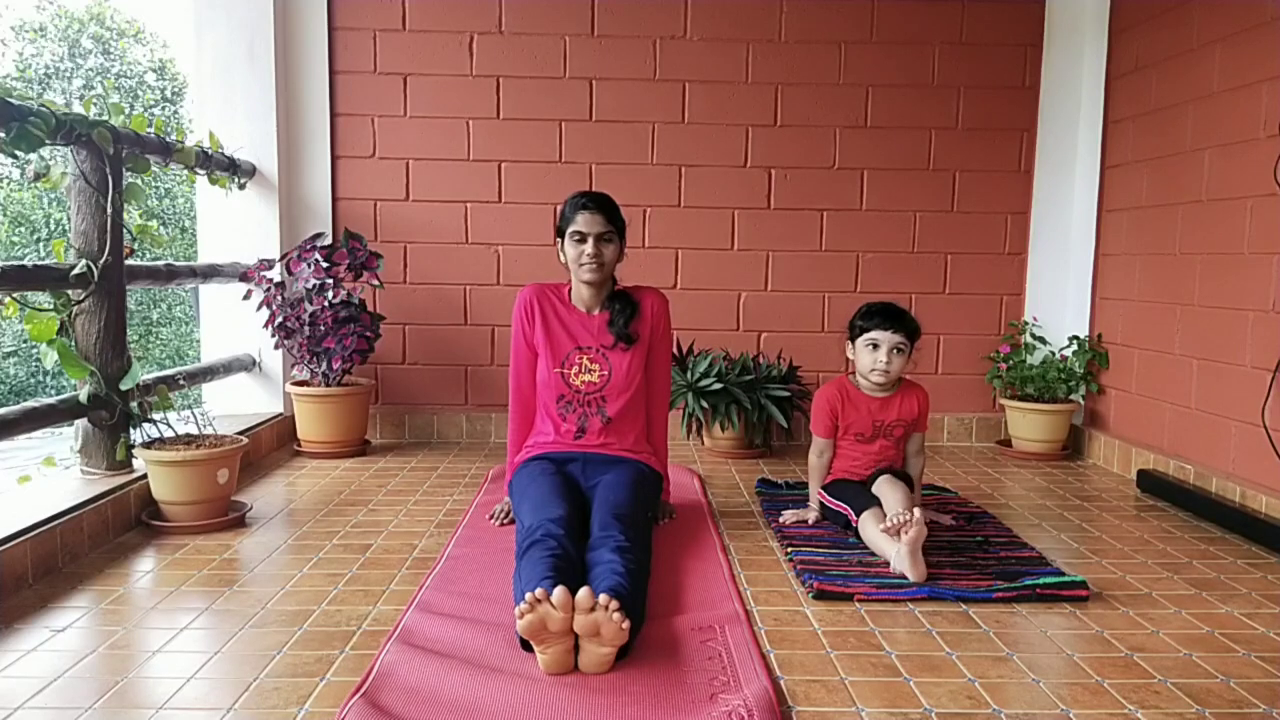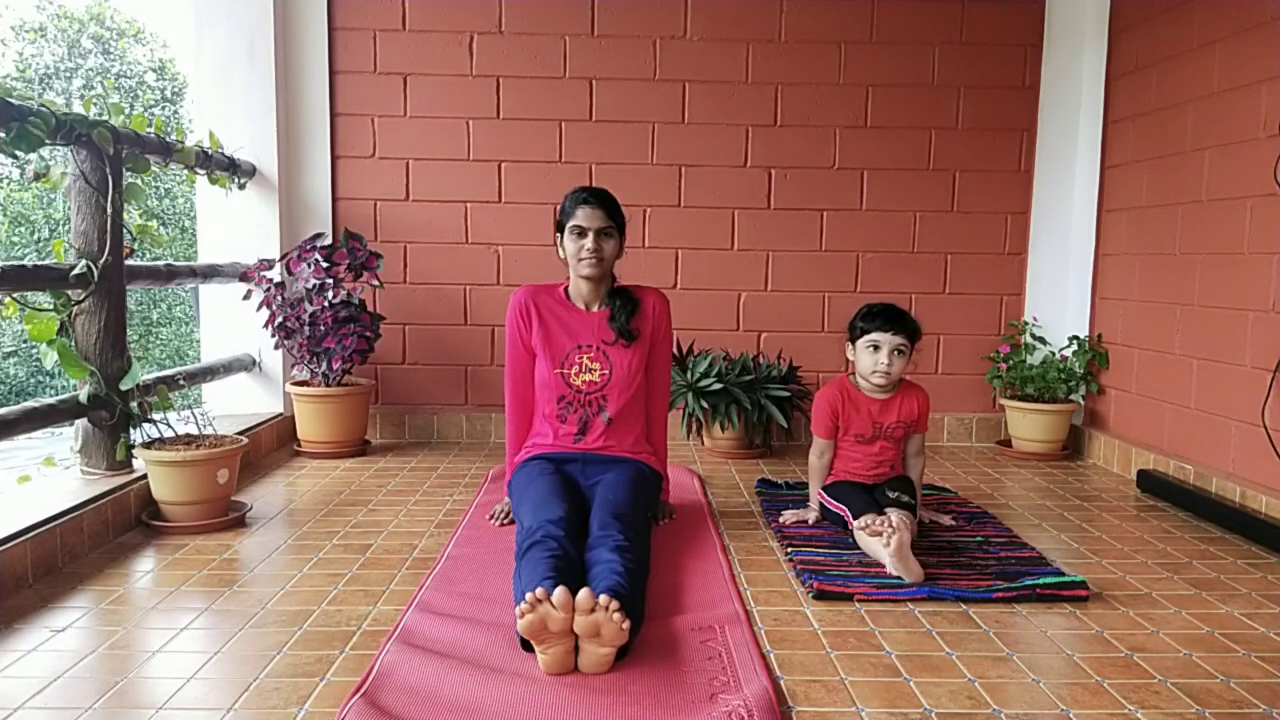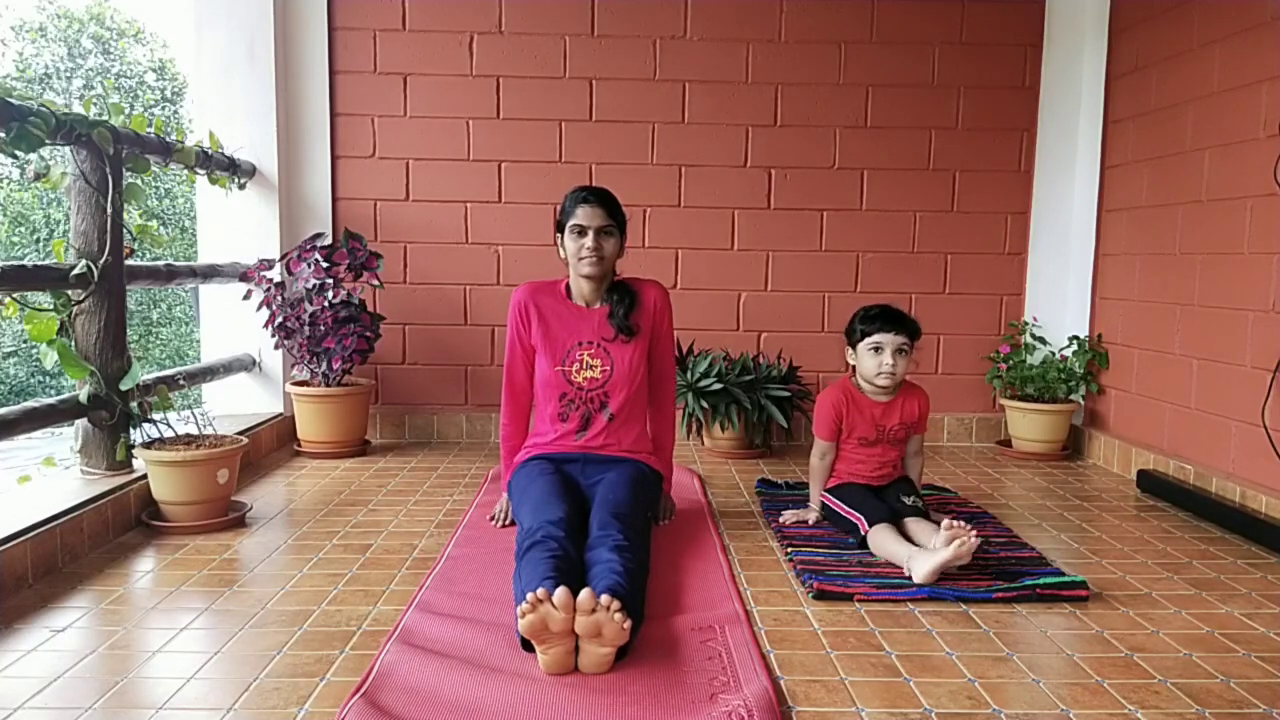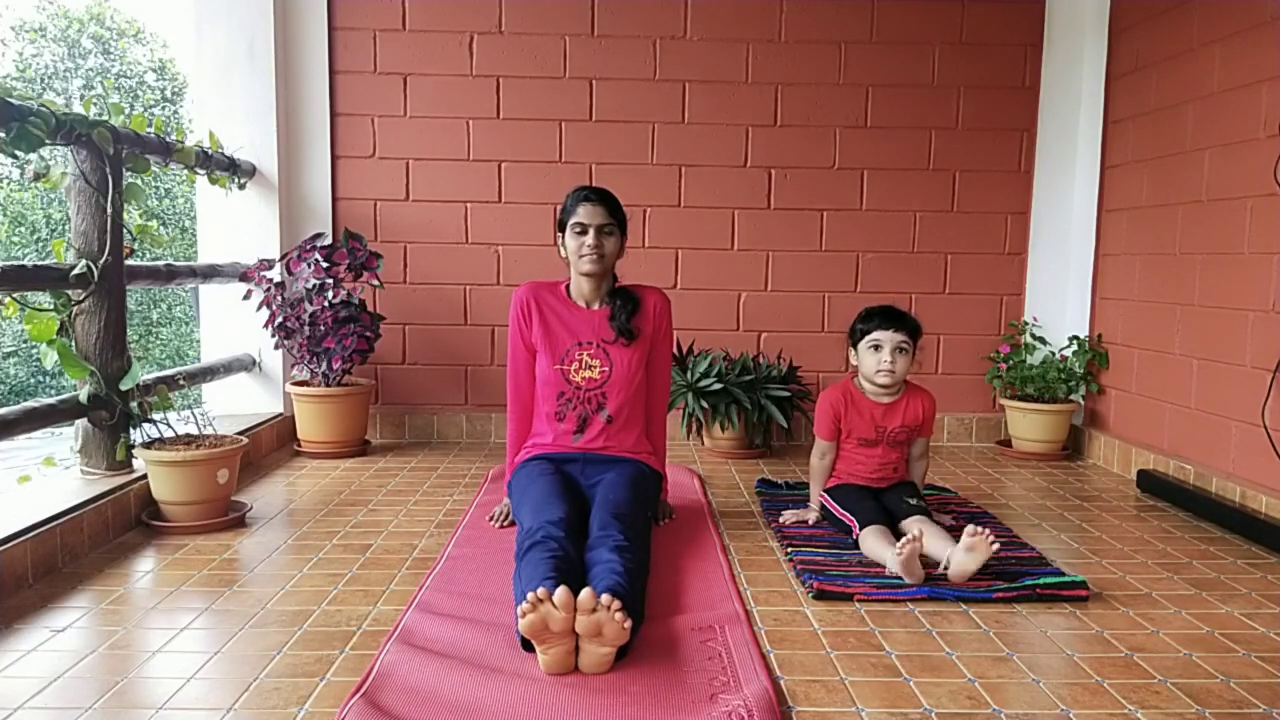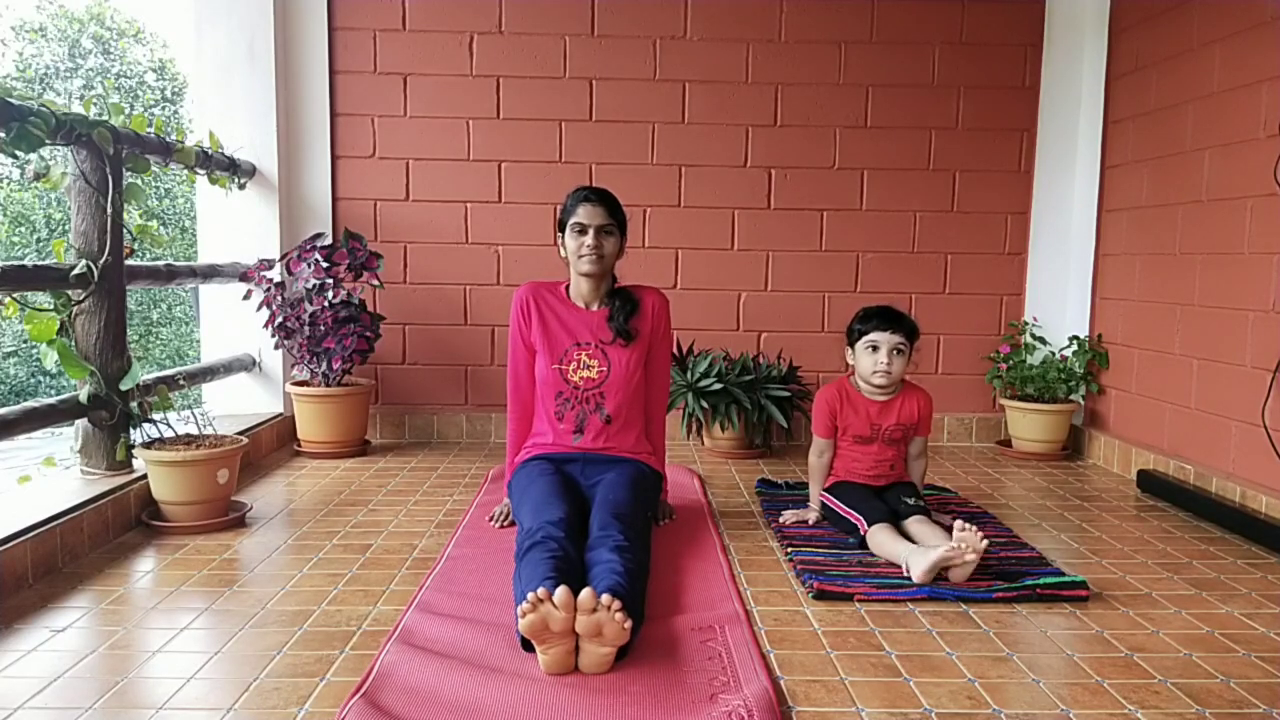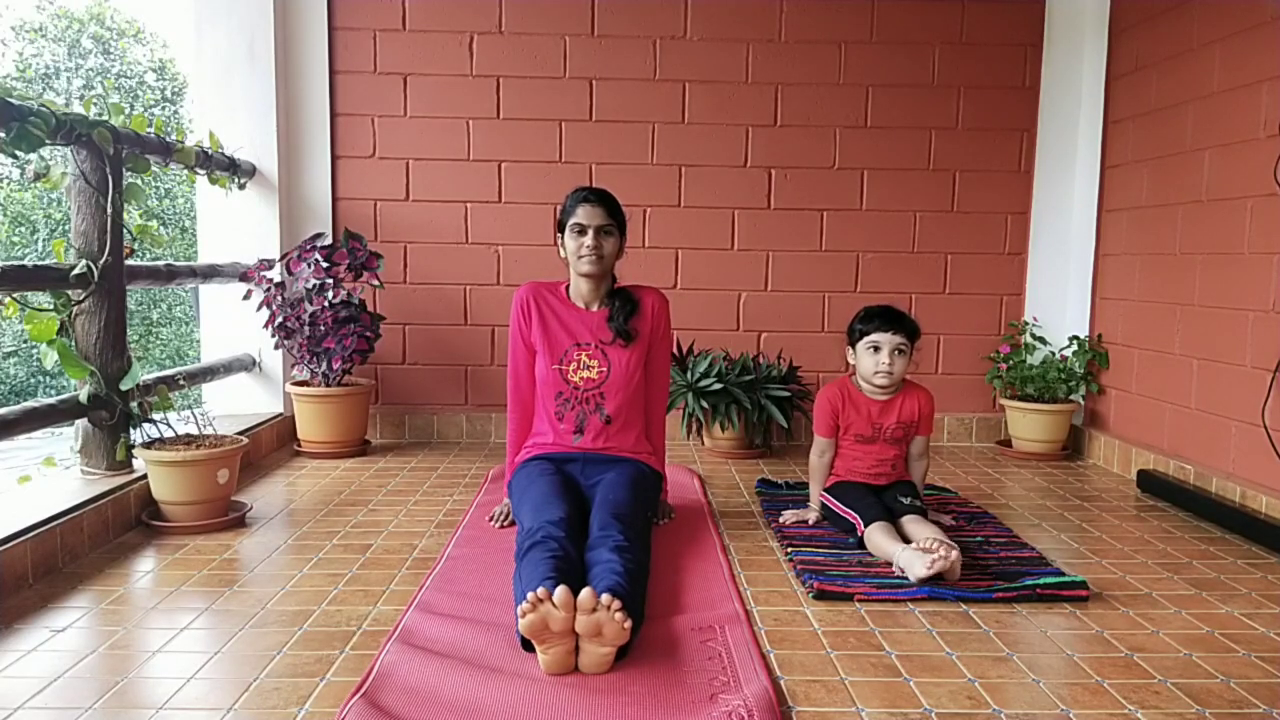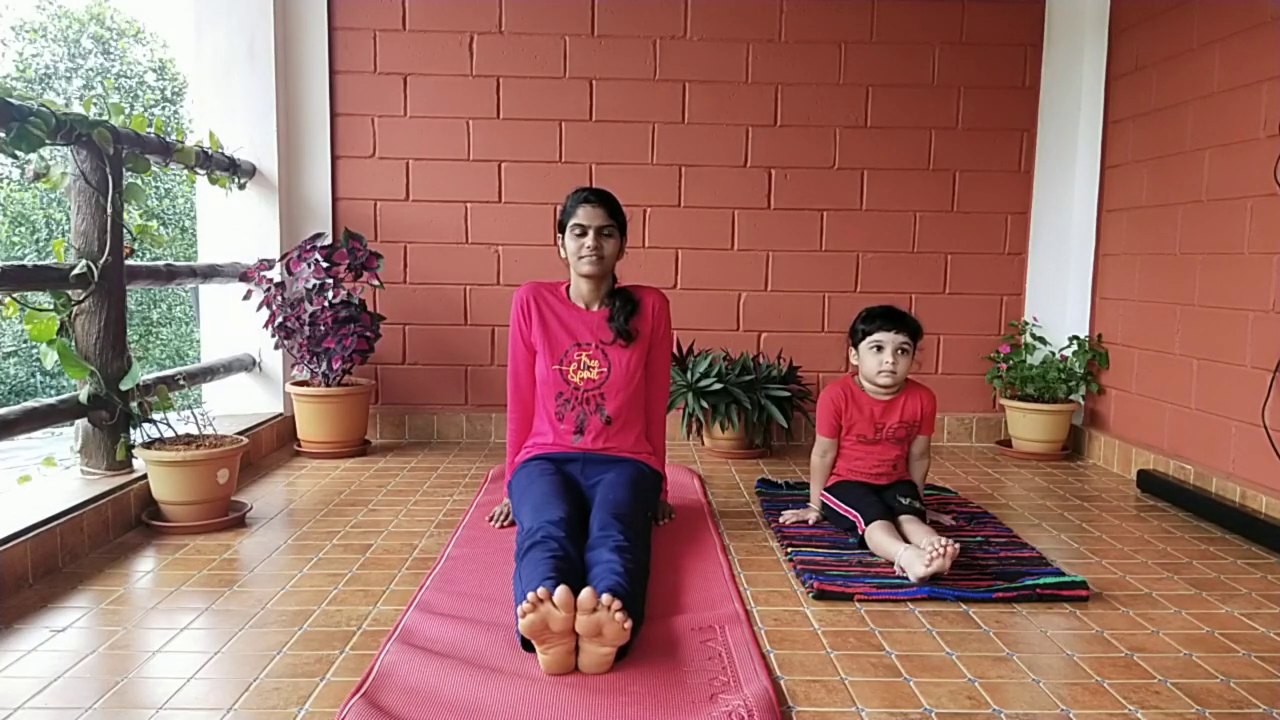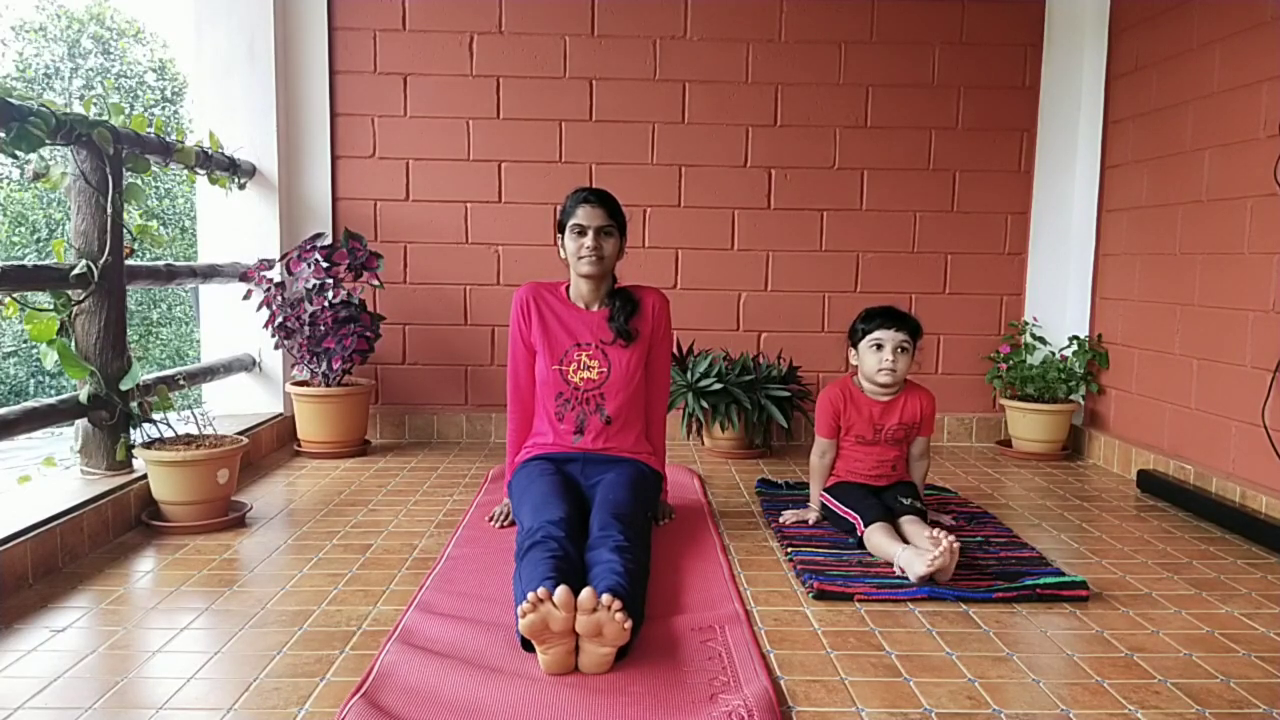
dt=0.5s
person 1, frame 1
left shoulder: (650, 307)
right shoulder: (534, 303)
left elbow: (658, 403)
right elbow: (522, 401)
left wrist: (660, 487)
right wrist: (514, 481)
left hip: (624, 463)
right hip: (547, 459)
left knee: (615, 532)
right knee: (548, 527)
left ankle: (608, 622)
right ankle: (546, 618)
person 1, frame 2
left shoulder: (650, 306)
right shoulder: (528, 305)
left elbow: (657, 403)
right elbow: (518, 403)
left wrist: (659, 487)
right wrist: (515, 480)
left hip: (623, 463)
right hip: (546, 460)
left knee: (613, 532)
right knee: (548, 527)
left ankle: (606, 624)
right ankle: (548, 626)
person 1, frame 3
left shoulder: (651, 300)
right shoulder: (530, 301)
left elbow: (662, 396)
right elbow: (516, 399)
left wrist: (662, 481)
right wrist: (510, 483)
left hip: (624, 462)
right hip: (546, 460)
left knee: (614, 532)
right knee: (548, 528)
left ankle: (607, 624)
right ankle: (549, 624)
person 1, frame 4
left shoulder: (651, 306)
right shoulder: (531, 302)
left elbow: (657, 402)
right elbow: (520, 401)
left wrist: (657, 485)
right wrist: (515, 481)
left hip: (623, 463)
right hip: (546, 460)
left knee: (614, 532)
right knee: (548, 528)
left ankle: (606, 622)
right ankle: (547, 624)
person 1, frame 5
left shoulder: (649, 306)
right shoulder: (531, 301)
left elbow: (655, 403)
right elbow: (520, 401)
left wrist: (656, 485)
right wrist: (514, 481)
left hip: (623, 463)
right hip: (546, 460)
left knee: (614, 532)
right knee: (548, 528)
left ankle: (607, 620)
right ankle: (547, 622)
person 1, frame 6
left shoulder: (649, 306)
right shoulder: (531, 302)
left elbow: (656, 403)
right elbow: (520, 401)
left wrist: (656, 485)
right wrist: (514, 482)
left hip: (624, 463)
right hip: (546, 460)
left knee: (614, 531)
right knee: (548, 527)
left ankle: (607, 621)
right ankle: (548, 623)
person 1, frame 7
left shoulder: (649, 306)
right shoulder: (531, 301)
left elbow: (655, 405)
right elbow: (521, 402)
left wrist: (655, 484)
right wrist: (513, 483)
left hip: (623, 463)
right hip: (546, 460)
left knee: (614, 531)
right knee: (548, 528)
left ankle: (607, 622)
right ankle: (545, 621)
person 1, frame 8
left shoulder: (650, 306)
right shoulder: (531, 302)
left elbow: (656, 404)
right elbow: (520, 402)
left wrist: (656, 486)
right wrist: (513, 485)
left hip: (623, 463)
right hip: (546, 460)
left knee: (614, 531)
right knee: (548, 528)
left ankle: (608, 622)
right ankle: (548, 625)
person 2, frame 1
left shoulder: (916, 397)
right shoulder: (832, 395)
left elbow: (914, 454)
right elbow: (820, 454)
left wrist: (913, 505)
right wrist: (814, 505)
left hip: (888, 480)
right hip: (842, 484)
left knee: (888, 481)
right knee: (869, 510)
left ankle: (905, 529)
right ankle: (900, 556)
person 2, frame 2
left shoulder: (916, 398)
right shoulder: (832, 396)
left elbow: (914, 455)
right elbow: (820, 454)
left wrist: (915, 504)
right wrist: (815, 505)
left hip: (891, 483)
right hip: (843, 484)
left knee: (897, 513)
right knee: (866, 516)
left ankle: (899, 538)
right ankle: (894, 559)
person 2, frame 3
left shoulder: (916, 399)
right shoulder: (834, 398)
left elbow: (913, 455)
right elbow: (822, 456)
left wrist: (913, 498)
right wrist: (815, 505)
left hip: (892, 483)
right hip: (844, 486)
left knee: (913, 517)
right knee: (876, 520)
left ankle: (945, 549)
right ankle: (916, 559)
person 2, frame 4
left shoulder: (922, 401)
right shoulder: (835, 398)
left elbow: (918, 457)
right elbow: (823, 455)
left wrist: (913, 498)
right wrist: (815, 506)
left hip: (894, 485)
right hip: (845, 487)
left knee: (917, 519)
right knee: (872, 523)
left ankle: (954, 558)
right ankle: (897, 561)
person 2, frame 5
left shoulder: (918, 400)
right shoulder: (831, 396)
left elbow: (916, 457)
right elbow: (821, 454)
left wrist: (914, 497)
right wrist: (815, 504)
left hip: (894, 484)
right hip: (844, 485)
left knee: (917, 518)
right knee: (876, 520)
left ankle: (954, 556)
right ankle: (915, 557)
person 2, frame 6
left shoulder: (920, 399)
right shoulder: (833, 396)
left elbow: (918, 457)
right elbow: (822, 453)
left wrist: (915, 499)
right wrist: (815, 505)
left hip: (895, 484)
right hip: (845, 485)
left knee: (912, 517)
right knee: (874, 519)
left ankle: (946, 552)
right ankle: (906, 558)
person 2, frame 7
left shoulder: (922, 399)
right shoulder: (836, 395)
left elbow: (919, 457)
right elbow: (823, 454)
left wrist: (916, 500)
right wrist: (815, 505)
left hip: (895, 484)
right hip: (846, 484)
left knee: (910, 516)
right knee: (875, 518)
left ankle: (935, 551)
right ankle: (908, 557)
person 2, frame 8
left shoulder: (921, 400)
right shoulder: (835, 396)
left elbow: (919, 457)
right elbow: (823, 454)
left wrist: (916, 499)
right wrist: (815, 505)
left hip: (896, 485)
right hip: (845, 485)
left knee: (910, 517)
right knee: (874, 519)
left ankle: (938, 553)
right ankle: (907, 557)
